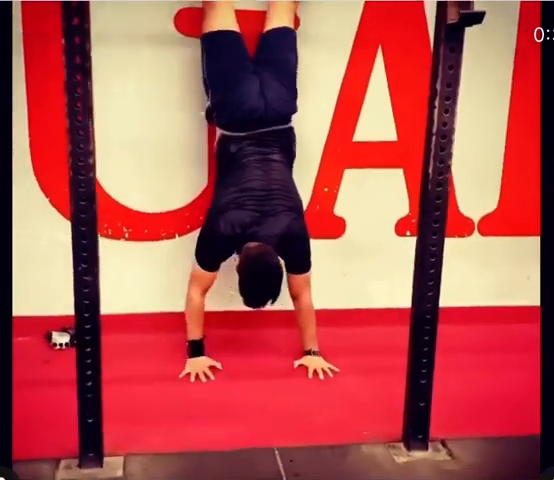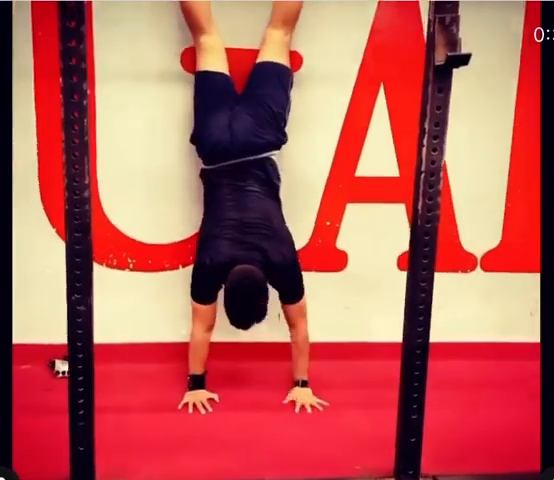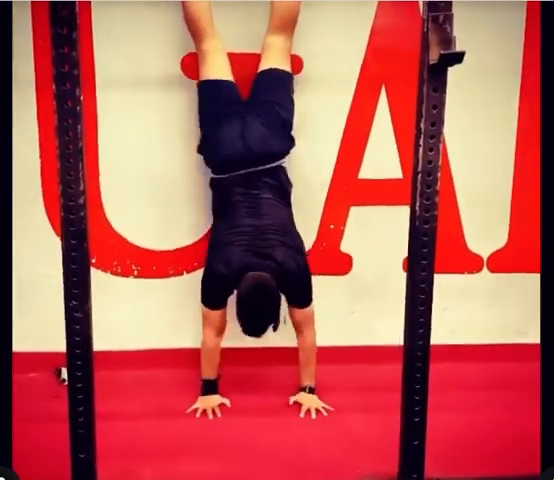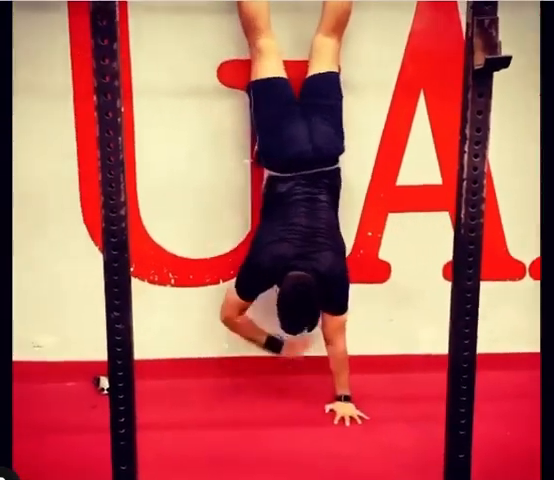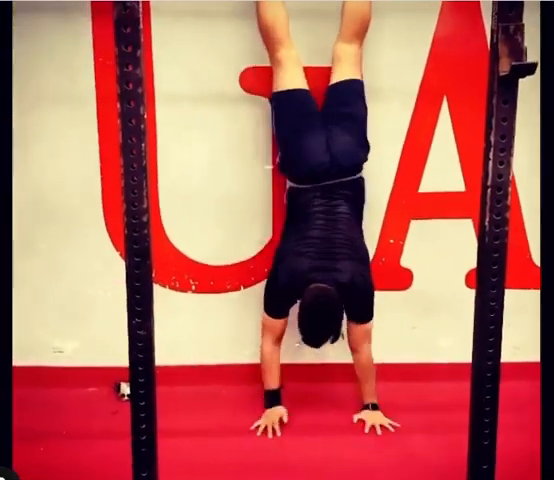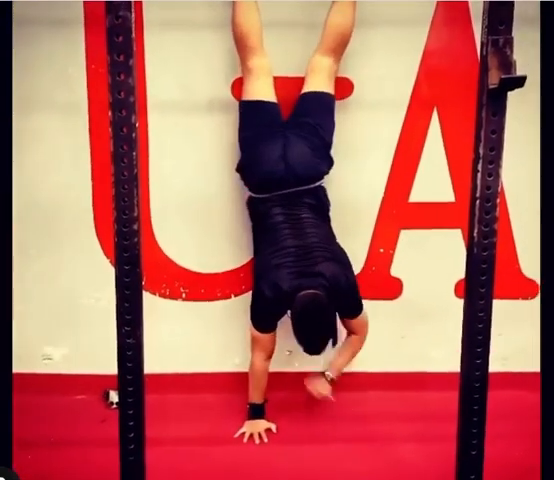
dt=0.7s
person 1, frame 1
left shoulder: (292, 230)
right shoulder: (221, 229)
left elbow: (302, 296)
right elbow: (196, 291)
left wrist: (313, 351)
right wrist: (194, 352)
left hip: (272, 114)
right hip: (237, 113)
person 1, frame 2
left shoulder: (282, 259)
right shoulder: (210, 260)
left elbow: (288, 324)
right elbow: (201, 327)
left wrist: (302, 384)
right wrist: (195, 386)
left hip: (255, 142)
right hip: (221, 146)
right knee: (207, 39)
person 1, frame 3
left shoulder: (292, 265)
right shoulder: (221, 267)
left elbow: (306, 332)
right elbow: (211, 333)
left wrist: (309, 387)
right wrist: (207, 390)
left hip: (265, 151)
right hip: (229, 154)
left knee: (277, 39)
right knee: (208, 44)
person 1, frame 4
left shoulder: (332, 270)
right shoulder: (263, 261)
left elbow: (335, 341)
right elbow: (234, 316)
left wrist: (344, 397)
right wrist: (276, 344)
left hip: (319, 149)
right hip: (286, 151)
left knee: (327, 38)
right knee: (263, 42)
person 1, frame 5
left shoulder: (355, 279)
right shoulder: (287, 274)
left elbow: (361, 348)
right elbow: (271, 342)
left wrist: (372, 405)
right wrist: (272, 402)
left hip: (343, 163)
right hip: (308, 165)
left knee: (347, 48)
right knee: (284, 54)
person 1, frame 6
left shoulder: (340, 279)
right shoulder: (271, 289)
right elbow: (261, 355)
left wrist: (328, 375)
right wrist: (254, 415)
left hip: (303, 168)
right hip: (268, 170)
left knee: (323, 60)
right knee: (256, 62)
